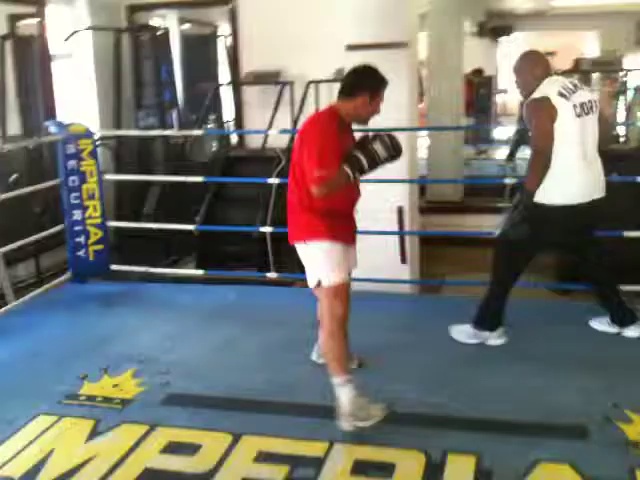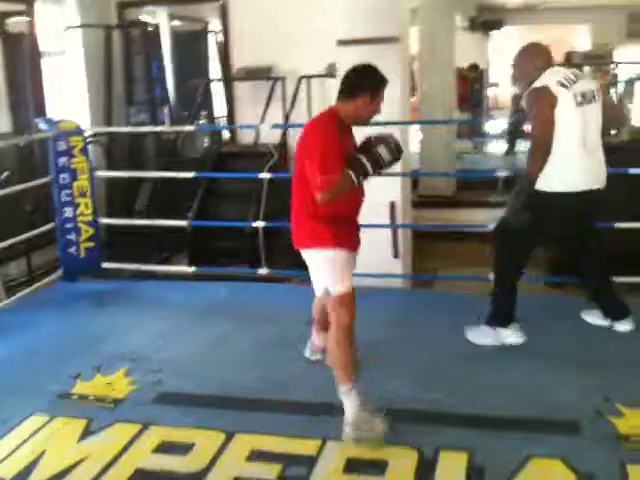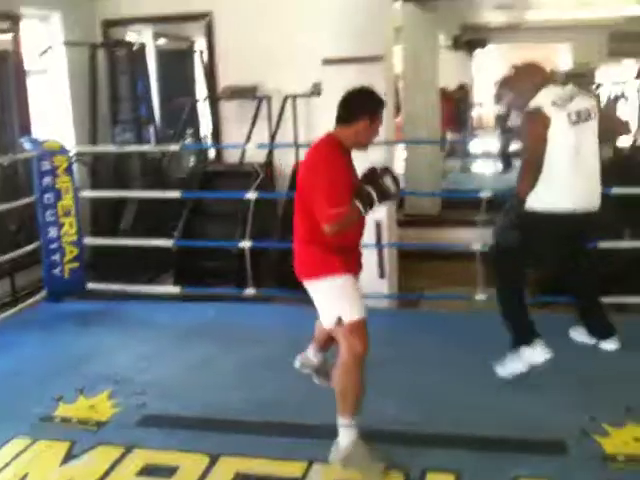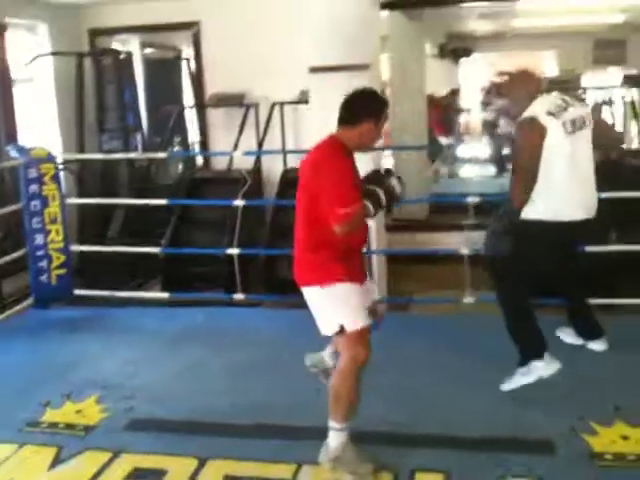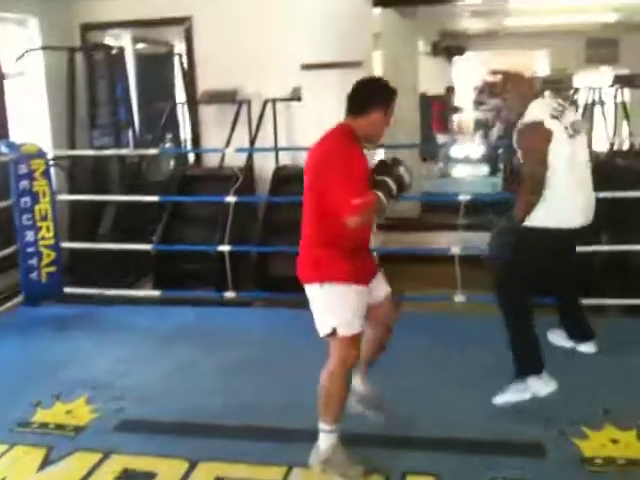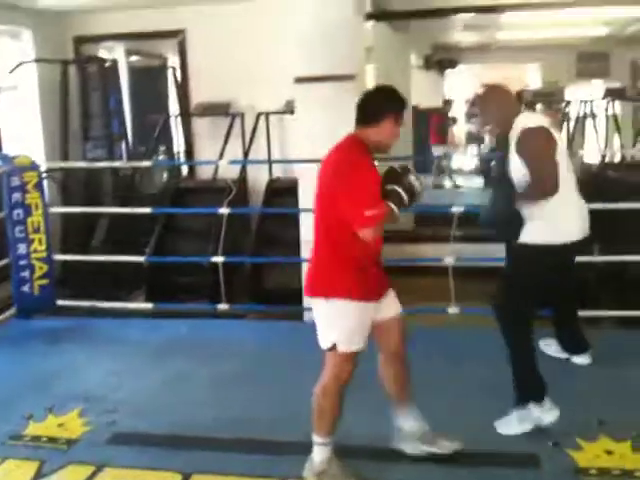
dt=0.1s
person 1, frame 1
left shoulder: (343, 126)
right shoulder: (320, 127)
right elbow: (320, 186)
left wrist: (366, 153)
right wrist: (361, 161)
left hip: (339, 225)
right hip: (316, 229)
left knee: (330, 293)
right knee: (337, 306)
left ankle: (326, 350)
right ankle: (348, 403)
person 1, frame 2
left shoulder: (342, 127)
right shoulder: (322, 131)
right elbow: (324, 192)
left wrist: (367, 157)
right wrist: (364, 166)
left hip: (341, 228)
right hip: (320, 233)
left knee: (330, 296)
right knee: (343, 314)
left ankle: (317, 344)
right ankle: (354, 412)
person 1, frame 3
left shoulder: (335, 152)
right shoulder: (327, 158)
right elbow: (332, 222)
left wrist: (367, 187)
right wrist: (370, 196)
left hip: (338, 258)
right hip: (325, 263)
left knee: (337, 322)
right knee: (355, 345)
left ankle: (310, 359)
right ankle: (346, 442)
person 1, frame 4
left shoulder: (336, 154)
right shoulder: (331, 160)
right elbow: (343, 224)
left wrist: (370, 188)
right wrist: (377, 198)
left hip: (341, 263)
right hip: (326, 269)
left knee: (368, 317)
right knee: (356, 351)
left ankle: (331, 359)
right ankle: (336, 445)
person 1, frame 5
left shoulder: (341, 144)
right shoulder: (344, 150)
right elbow: (355, 215)
left wrist: (378, 180)
right wrist: (387, 186)
left hip: (354, 258)
right hip: (332, 267)
left knee: (385, 316)
right knee: (344, 354)
left ankle: (360, 387)
right ankle: (326, 447)
person 1, frame 6
left shoulder: (351, 154)
right shoulder: (352, 162)
right elbow: (368, 228)
left wrist: (390, 188)
right wrist: (399, 194)
left hip: (363, 273)
right hip: (341, 283)
left knee: (395, 345)
right knee: (340, 369)
left ankle: (411, 430)
person 2, frame 1
left shoulder: (539, 102)
right shoulder: (583, 91)
left elbow: (541, 158)
right elbow: (601, 131)
left wrist: (522, 203)
left hip: (556, 198)
right hip: (590, 190)
left knee: (508, 253)
right knee: (586, 251)
left ankle: (487, 326)
person 2, frame 2
left shoulder: (539, 92)
right shoulder: (587, 81)
left elbow: (541, 146)
right elbow: (616, 117)
left wrist: (523, 190)
left hip: (557, 188)
right hip: (591, 181)
left knee: (508, 241)
right knee: (585, 243)
left ankle: (501, 324)
right ankle: (616, 313)
person 2, frame 3
left shoulder: (535, 113)
right shoulder: (585, 99)
left elbow: (532, 166)
left wrist: (512, 211)
left hip: (549, 207)
right hip: (586, 202)
left knee: (505, 261)
right knee: (575, 262)
left ankle: (526, 344)
right ankle: (602, 331)
person 2, frame 4
left shoulder: (530, 122)
right shoulder: (578, 107)
left elbow: (525, 176)
right elbow: (606, 140)
left wrist: (505, 219)
left hip: (546, 216)
right hip: (582, 209)
left knee: (506, 274)
right knee: (564, 267)
left ankle: (535, 357)
right ankle: (589, 332)
person 2, frame 5
left shoulder: (531, 126)
right shoulder: (565, 109)
left elbow: (535, 185)
right elbow: (576, 161)
left wrist: (508, 226)
left hip: (547, 221)
right hip: (577, 212)
left knee: (509, 285)
right knee: (560, 271)
left ankle: (532, 374)
right ankle: (580, 335)
person 2, frame 6
left shoulder: (529, 134)
right shoulder: (533, 124)
left elbow: (547, 184)
left wrist: (508, 198)
left hip: (547, 235)
right hip: (572, 226)
left knee: (511, 306)
right knee: (558, 284)
left ankle: (534, 401)
right ankle: (575, 346)
